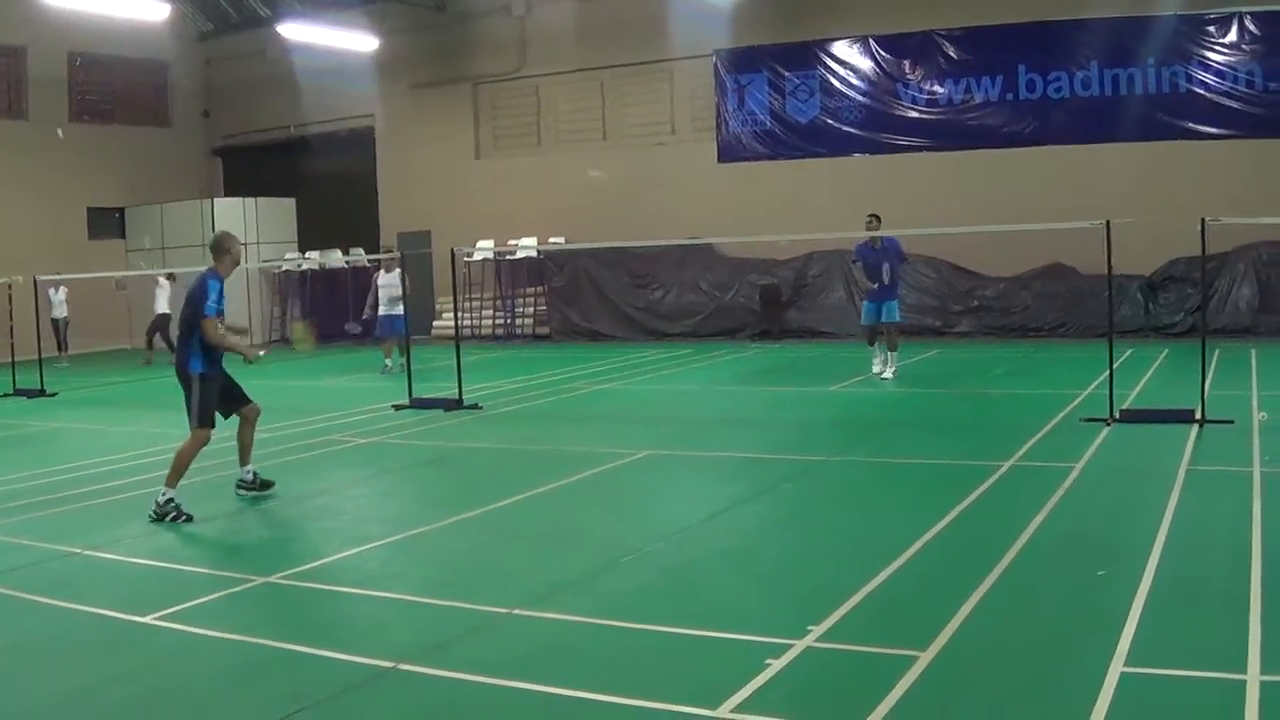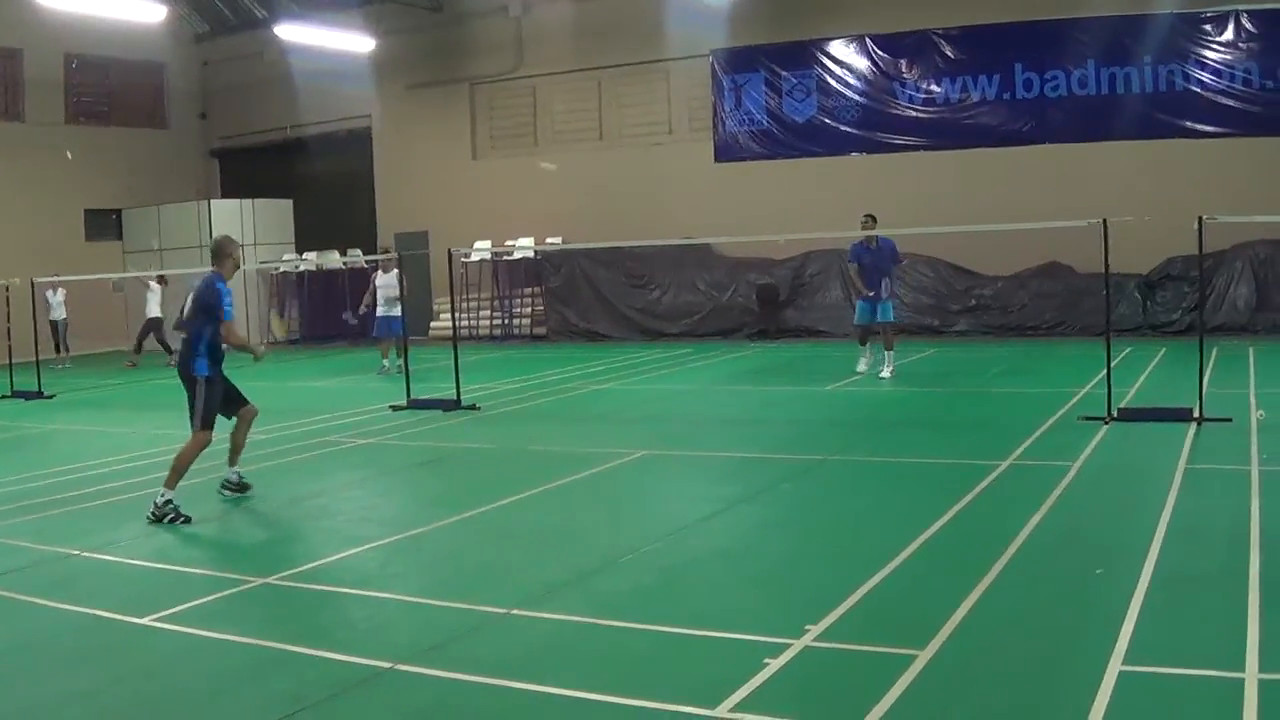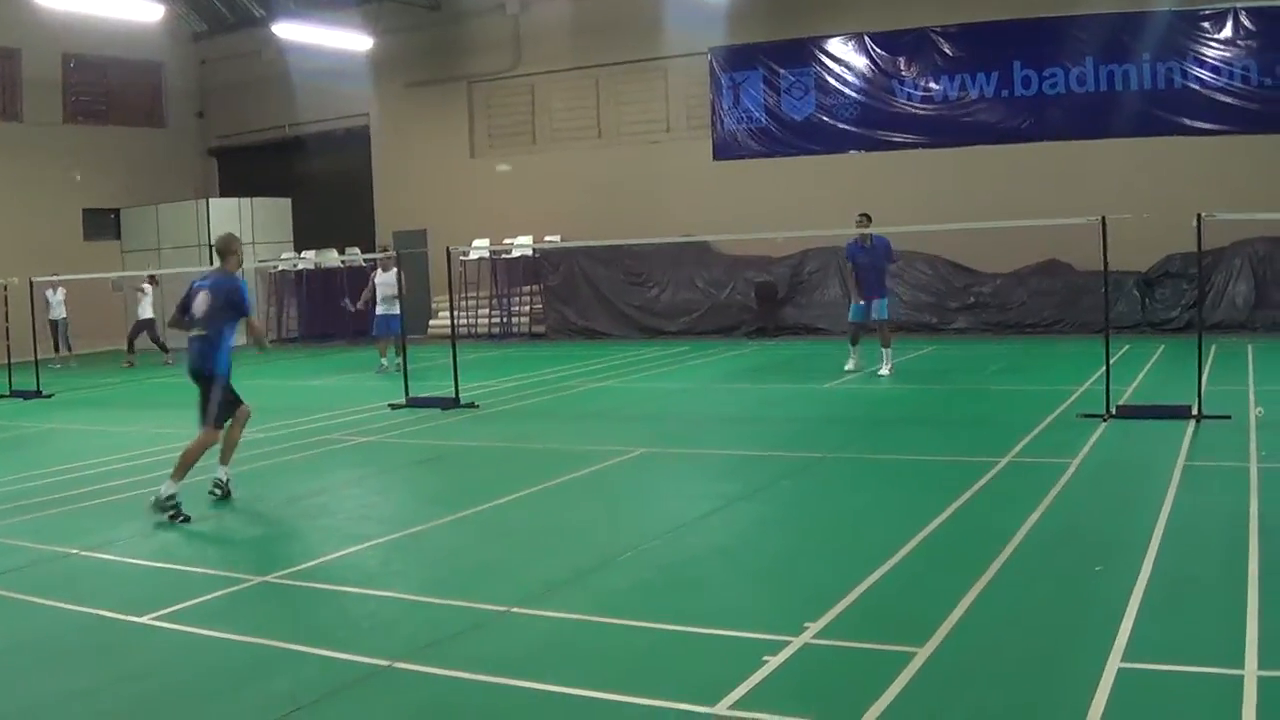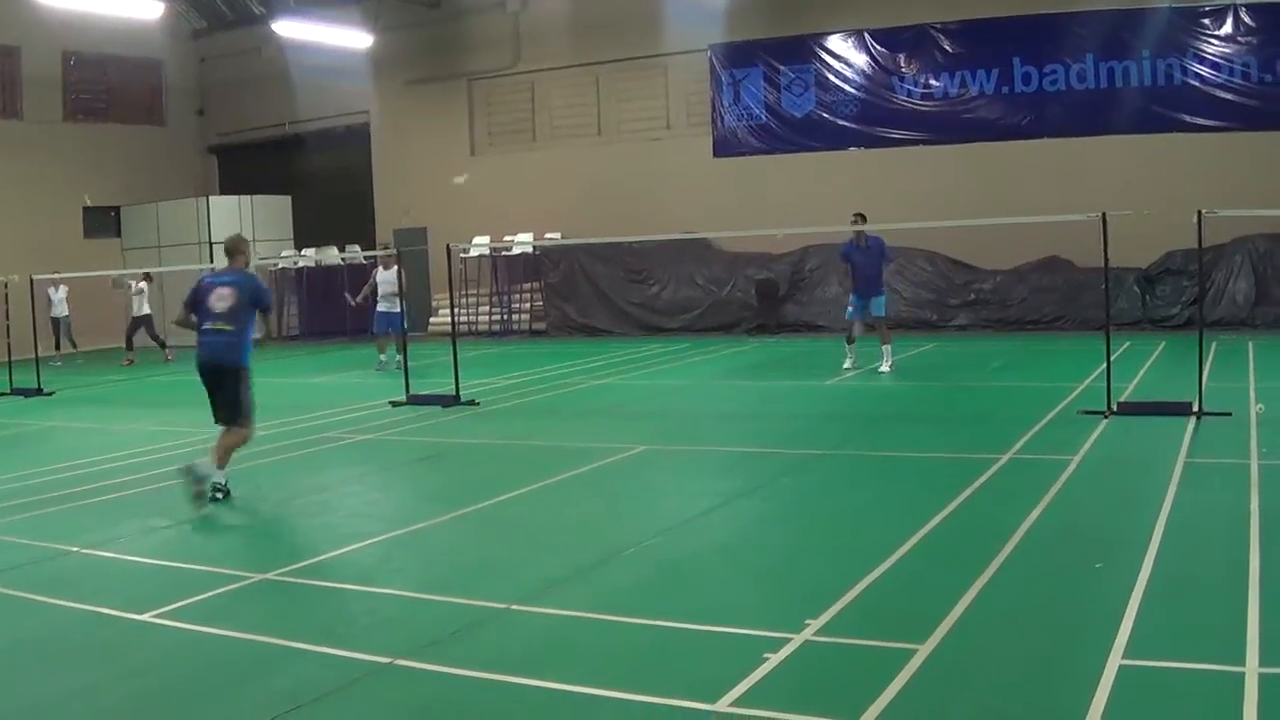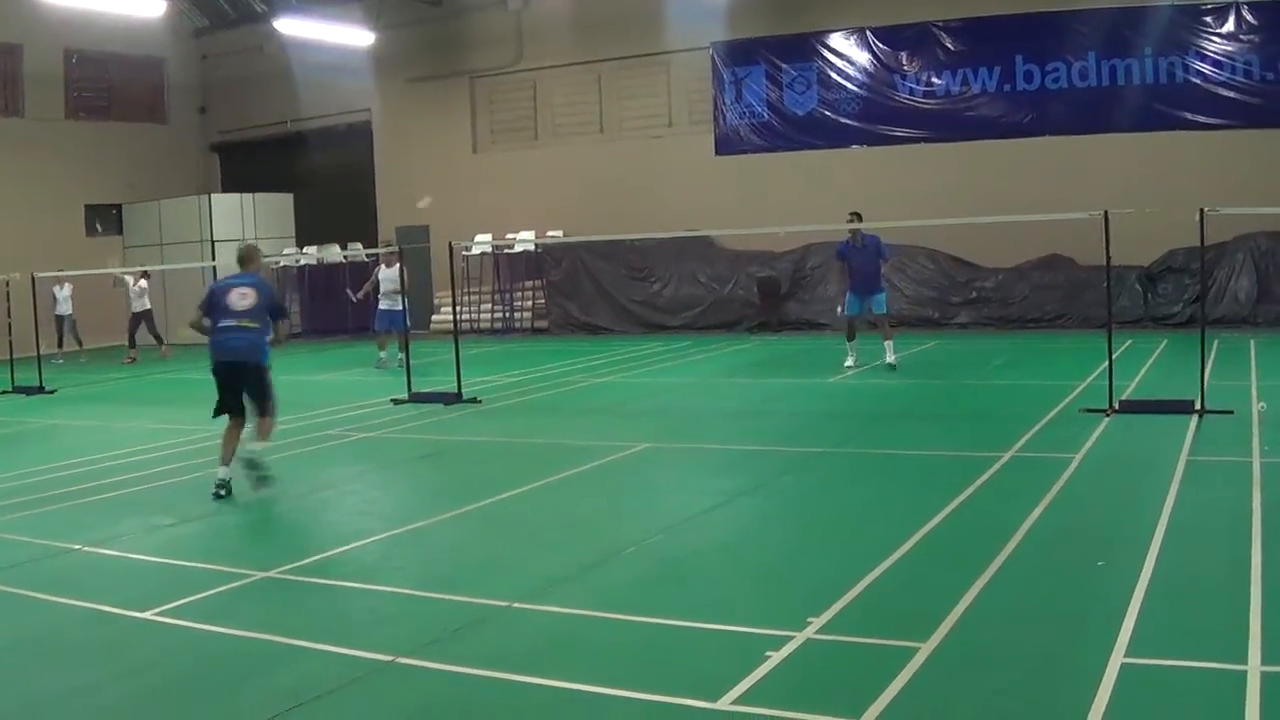
dt=0.1s
person 1, frame 1
left shoulder: (213, 282)
right shoulder: (210, 284)
right elbow: (211, 335)
left wrist: (226, 327)
right wrist: (244, 350)
left hip: (210, 367)
right hip: (196, 368)
left knee: (250, 411)
right knee: (201, 435)
left ankle: (246, 477)
right ankle: (164, 500)
person 1, frame 2
left shoulder: (207, 284)
right shoulder: (219, 288)
left elbow: (184, 324)
right elbow: (229, 337)
right wrist: (255, 350)
left hip: (206, 368)
right hip: (200, 370)
left knee: (247, 412)
right knee: (201, 437)
left ankle: (231, 477)
right ankle: (162, 502)
person 1, frame 3
left shoulder: (200, 283)
right shoulder: (234, 285)
left elbow: (174, 322)
right elbow: (254, 329)
right wrist: (261, 342)
left hip: (204, 363)
right hip: (213, 366)
left knee: (241, 413)
right knee: (211, 435)
left ankle: (221, 478)
right ankle: (166, 495)
person 1, frame 4
left shoulder: (204, 282)
right shoulder: (251, 282)
left elbow: (181, 320)
right elbow: (268, 320)
left hip: (206, 359)
right hip: (233, 359)
left knee: (231, 422)
right knee: (242, 427)
left ankle: (216, 480)
right ankle: (201, 467)
person 1, frame 5
left shoulder: (219, 286)
right shoulder: (266, 288)
left elbow: (196, 323)
right elbow: (280, 334)
right wrist: (267, 341)
left hip: (220, 358)
right hip: (252, 357)
left knee: (236, 419)
right knee: (265, 413)
left ankle: (222, 478)
right ankle: (254, 454)
